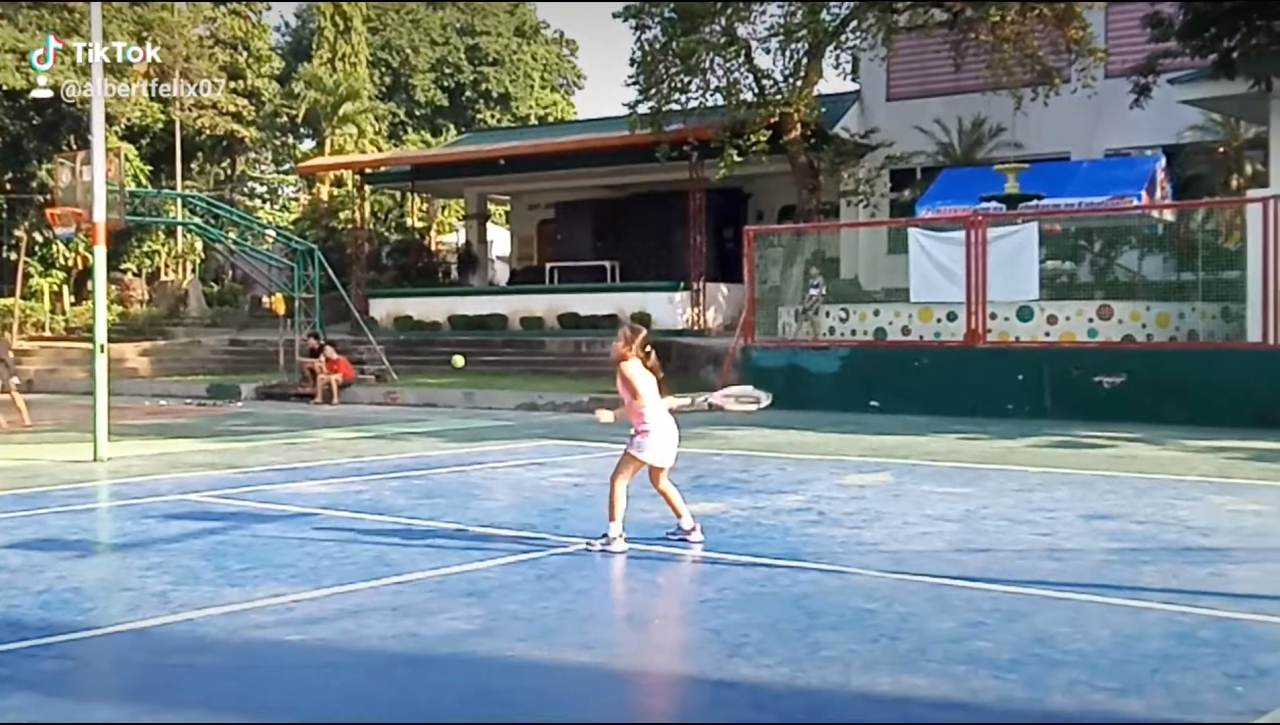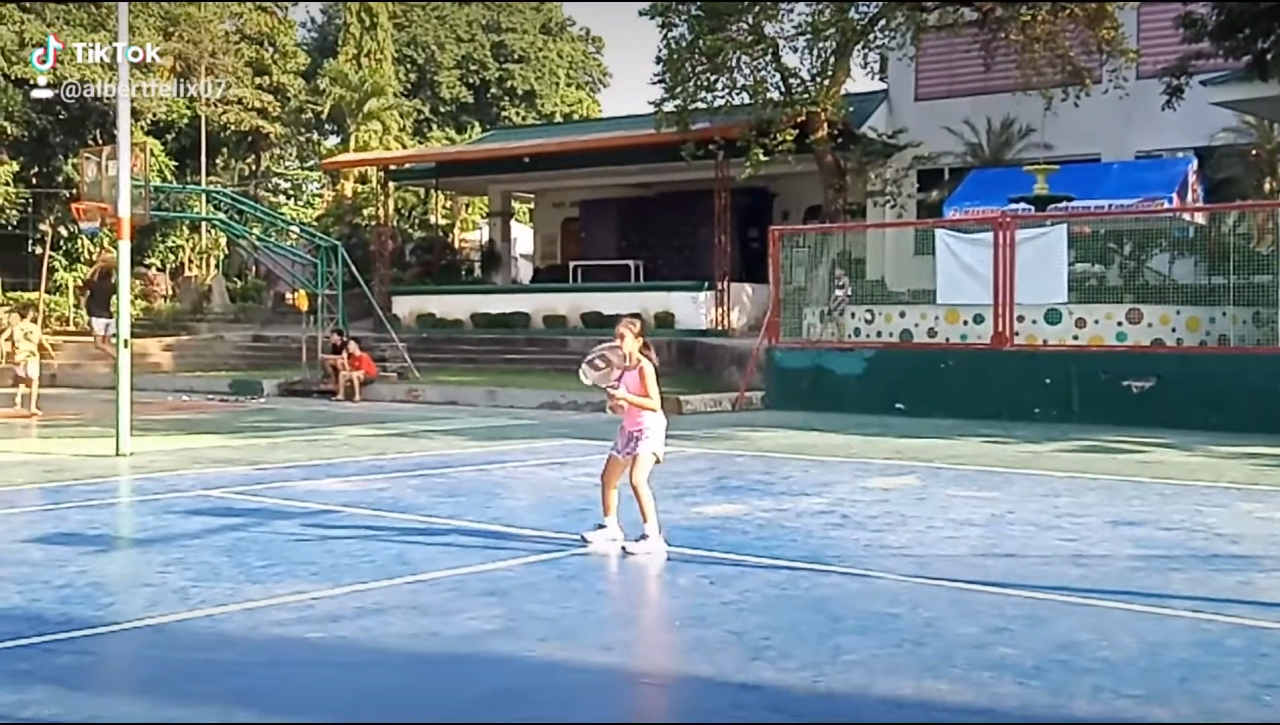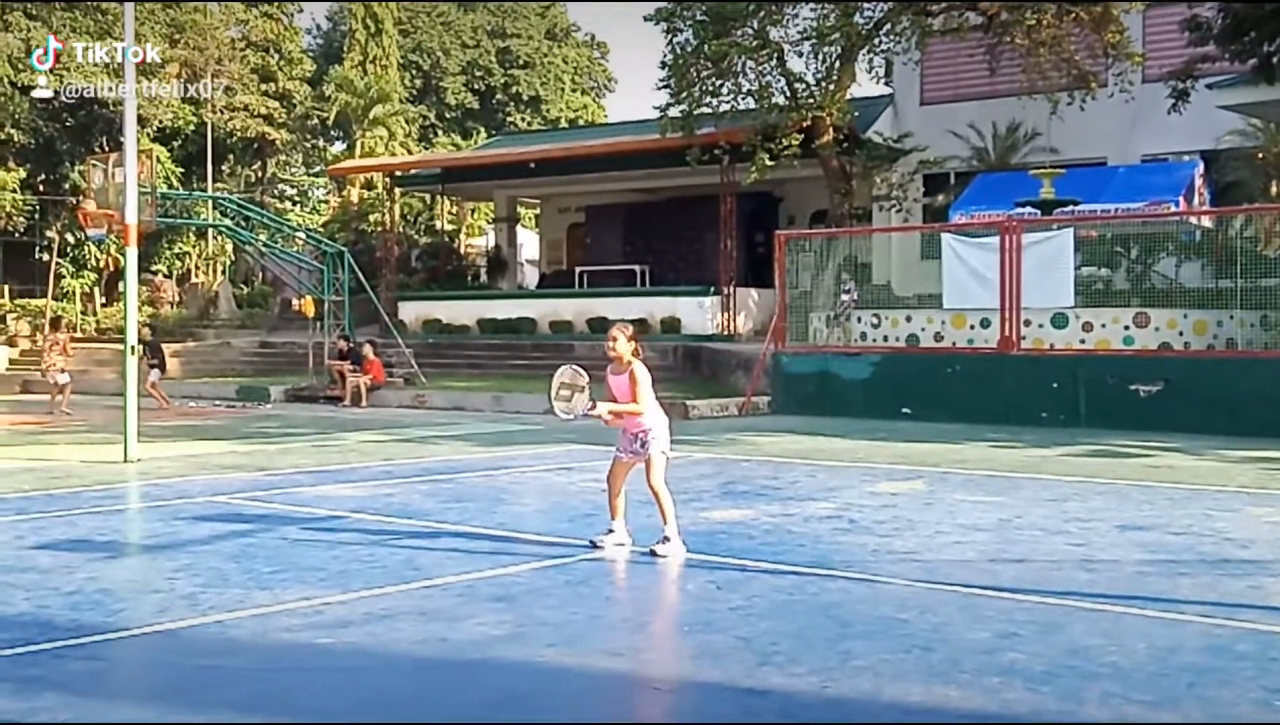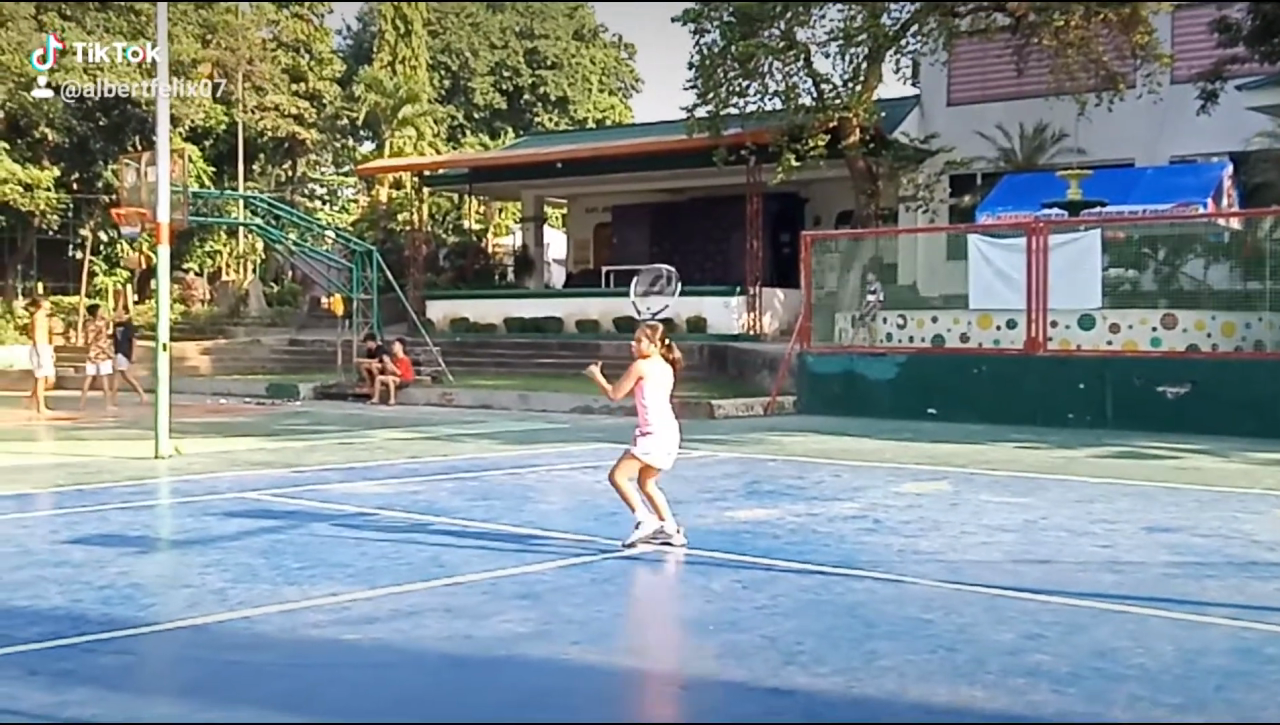
dt=1s
person 1, frame 1
left shoulder: (626, 368)
right shoulder: (643, 369)
left elbow: (641, 402)
left wrist: (614, 414)
left hip: (651, 432)
right hip: (663, 430)
left knee: (618, 480)
right knee: (660, 482)
left ankle: (614, 535)
right ankle: (689, 527)
person 1, frame 2
left shoulder: (645, 367)
left elbow: (655, 404)
right elbow: (612, 395)
left wrist: (626, 397)
right wrist: (614, 401)
left hip: (649, 430)
right hip: (628, 430)
left knee: (637, 480)
right knee: (608, 478)
left ankle: (653, 537)
right ankle: (611, 526)
person 1, frame 3
left shoulder: (636, 370)
right shoulder: (610, 371)
left elbow: (641, 408)
left wrist: (609, 407)
right wrist: (611, 416)
left hip: (653, 429)
right hip: (630, 432)
left knee: (655, 482)
right knee: (614, 479)
left ankle: (673, 537)
right ankle: (619, 531)
person 1, frame 4
left shoulder: (641, 366)
right shoulder: (667, 367)
left elbow: (616, 394)
left wrist: (597, 376)
left hip: (653, 434)
right hip: (669, 432)
left knee: (617, 476)
right knee: (645, 483)
left ankle: (644, 519)
right ankle: (670, 530)
